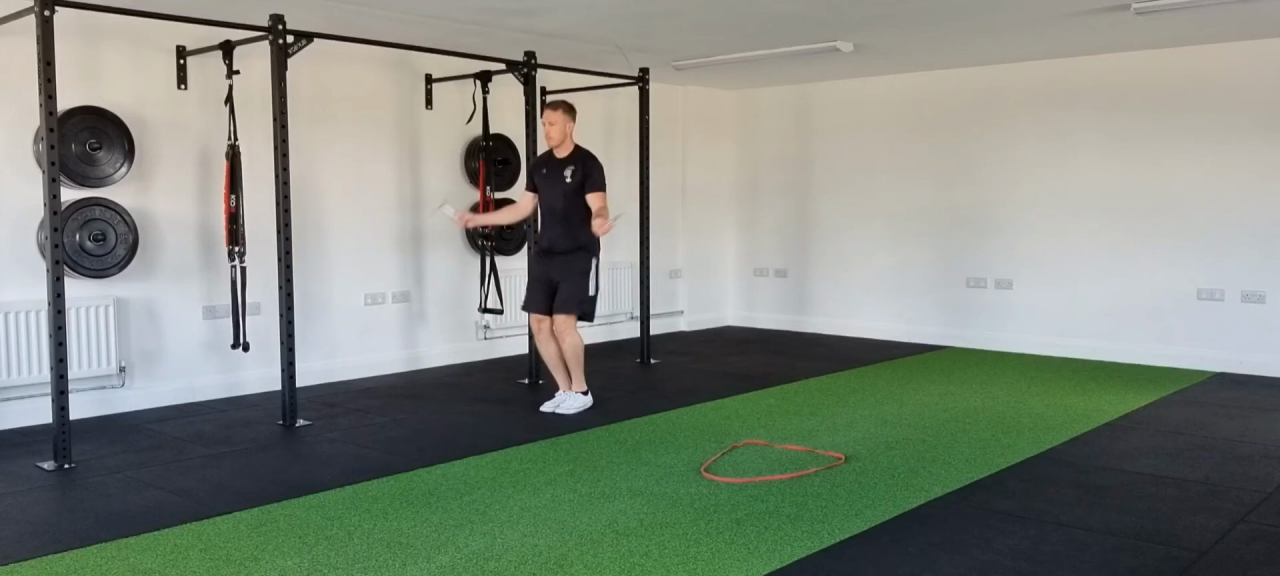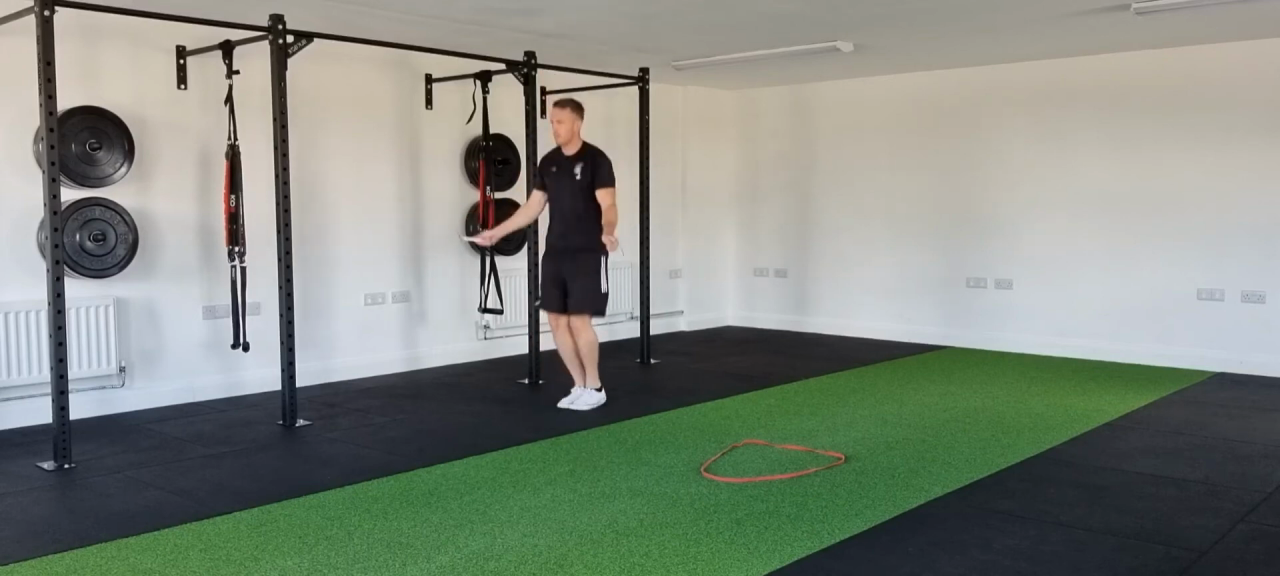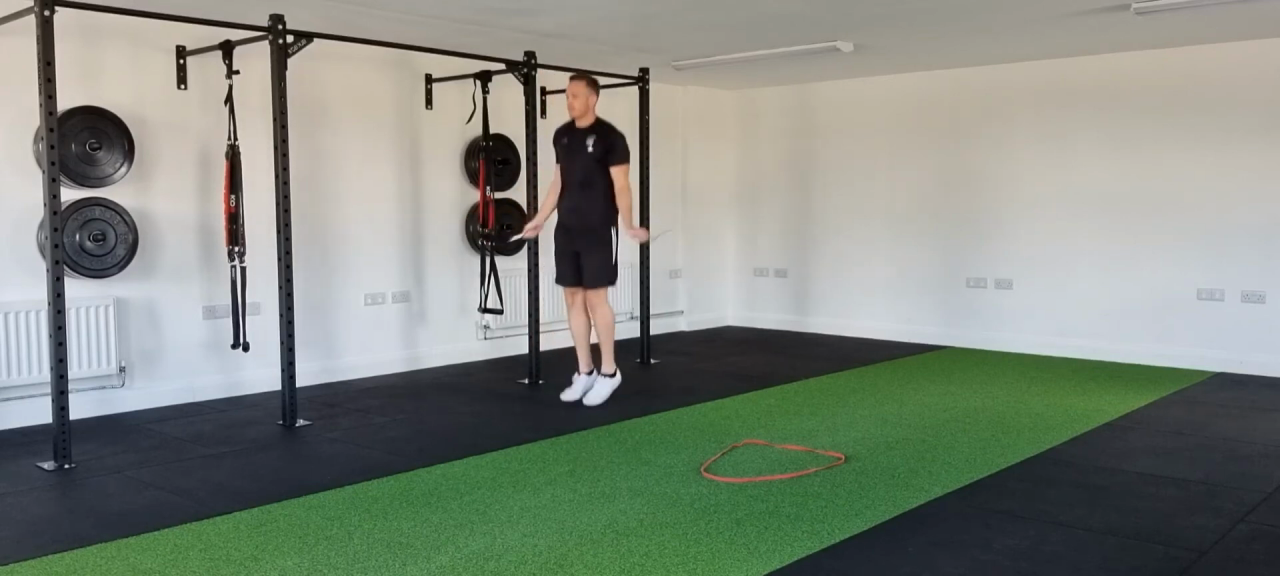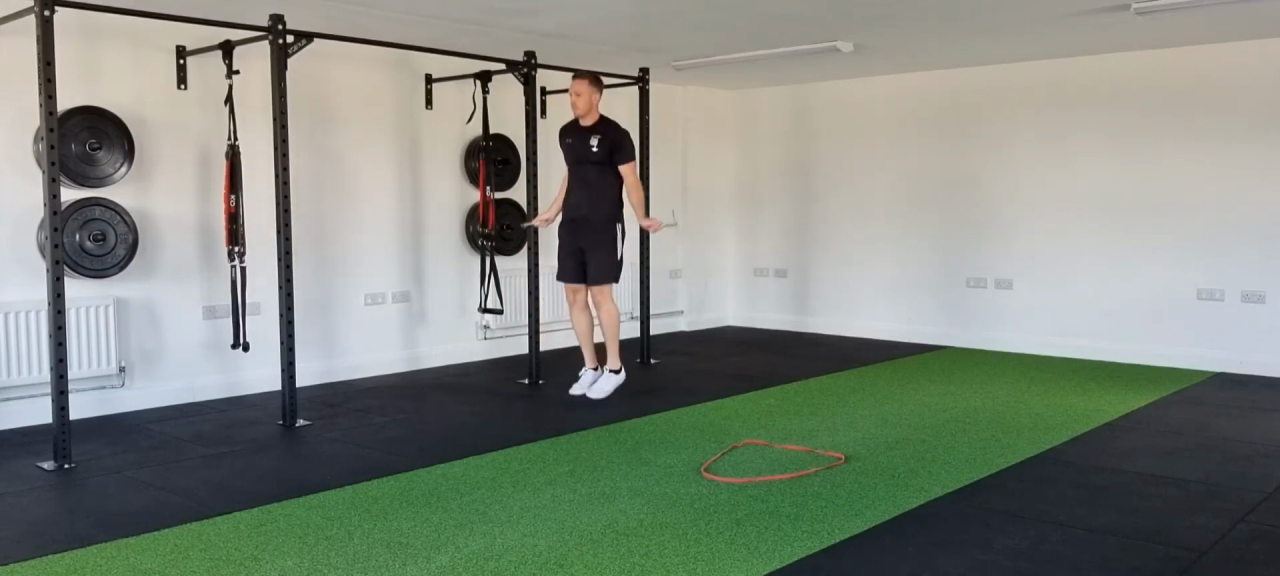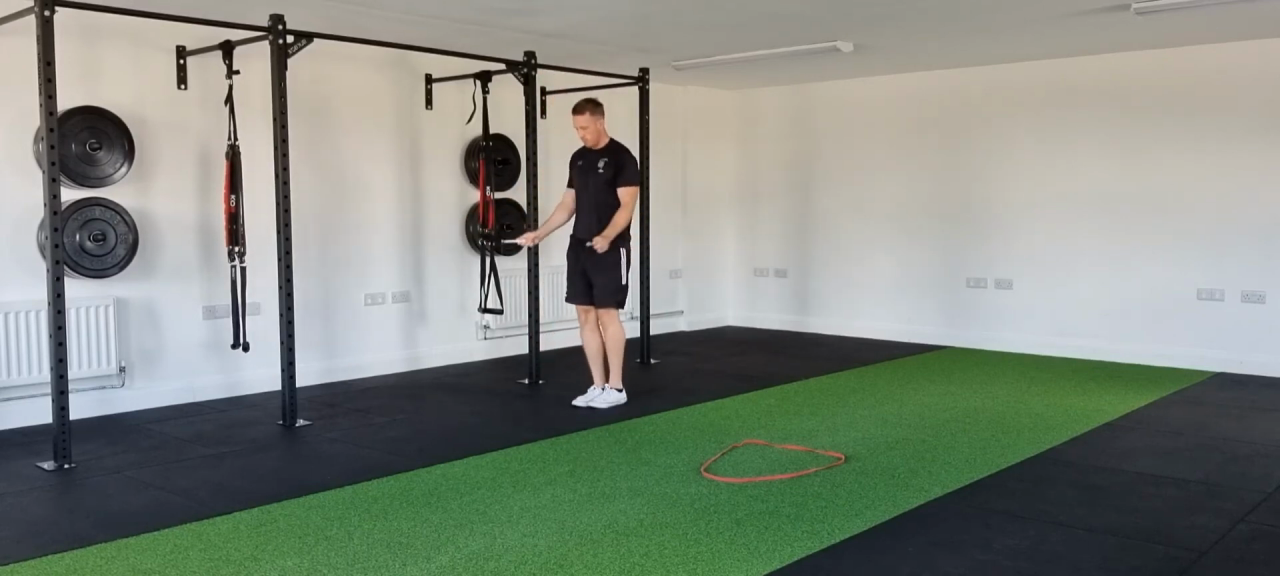
dt=1s
person 1, frame 1
left shoulder: (588, 164)
right shoulder: (540, 164)
left elbow: (599, 208)
right elbow: (524, 208)
left wrist: (600, 222)
right wrist: (479, 219)
left hip: (578, 257)
right hip: (544, 257)
left knee: (564, 324)
right knee: (540, 325)
left ankle: (581, 392)
right ankle: (565, 389)
person 1, frame 2
left shoulder: (597, 162)
right shoulder: (548, 162)
left elbow: (607, 206)
right elbow: (533, 207)
left wrist: (608, 232)
right wrist: (497, 232)
left hip: (587, 254)
right hip: (555, 254)
left knee: (579, 323)
right knee: (557, 323)
left ankle: (594, 388)
right ankle: (579, 383)
person 1, frame 3
left shoulder: (609, 136)
right shoulder: (561, 136)
left elbow: (620, 184)
left wrist: (629, 224)
right wrist: (540, 218)
left hip: (599, 229)
right hip: (567, 229)
left knee: (596, 297)
right knee: (573, 297)
left ankle: (609, 371)
right ankle: (585, 371)
person 1, frame 4
left shoulder: (614, 134)
right shoulder: (567, 133)
left elbow: (631, 179)
left wrist: (642, 218)
right wrist: (552, 213)
left hip: (605, 226)
right hip: (572, 224)
left knee: (601, 294)
right knee: (574, 295)
left ankle: (614, 367)
right ankle: (591, 367)
person 1, frame 5
left shoulder: (621, 157)
right shoulder: (578, 158)
left elbow: (627, 206)
left wrist: (607, 237)
right wrist: (540, 233)
left hip: (609, 250)
right hip: (579, 247)
left knee: (607, 316)
right knee: (585, 316)
left ankle: (616, 387)
right ankle: (598, 386)
